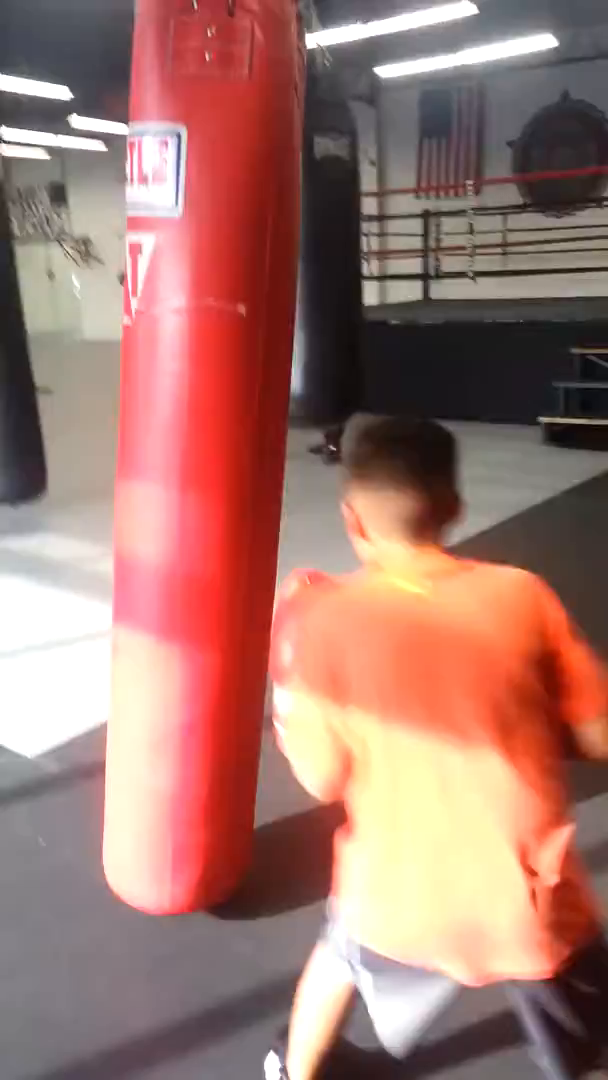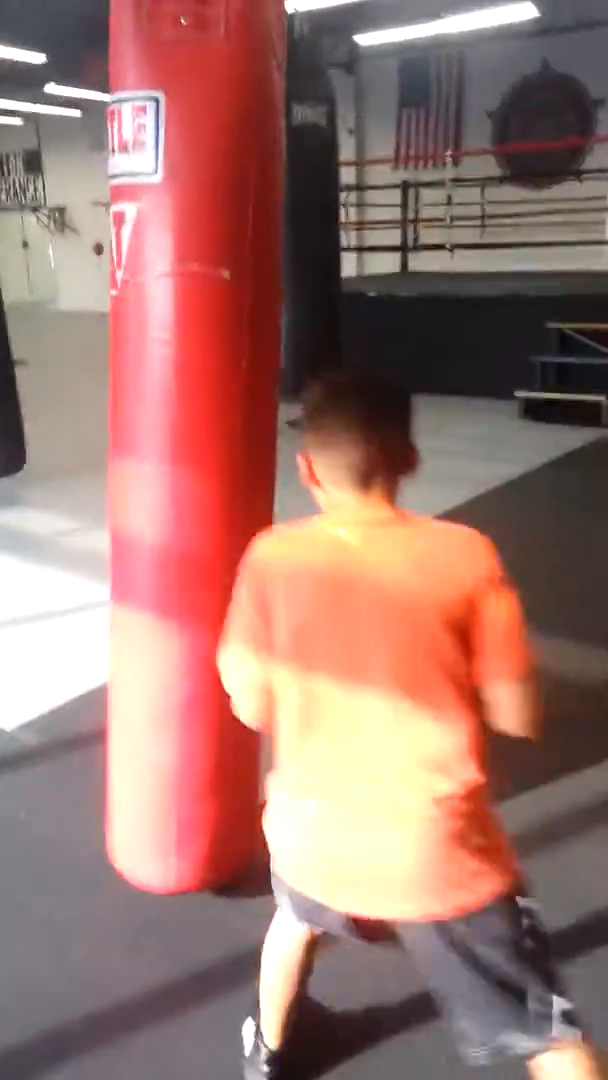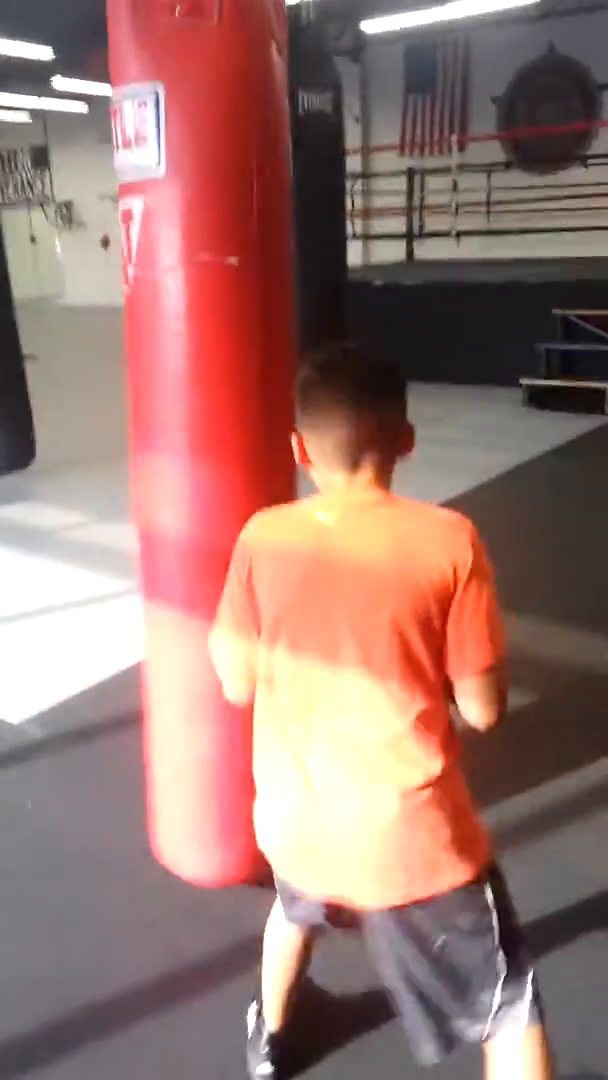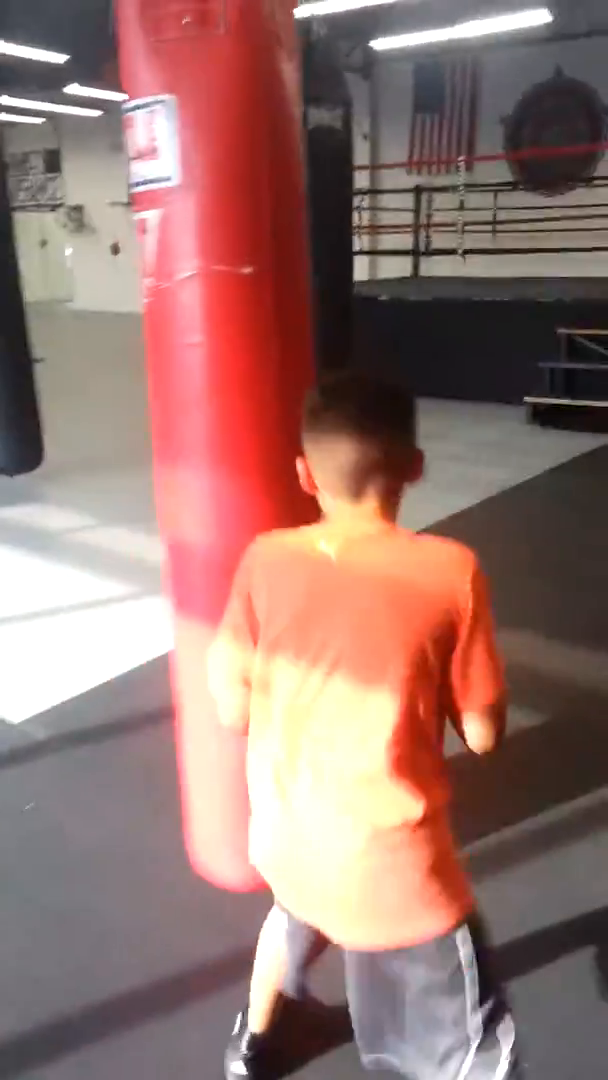
dt=0.1s
person 1, frame 1
left shoulder: (326, 617)
right shoulder: (524, 597)
left elbow: (324, 779)
left wrist: (293, 668)
left hip: (396, 898)
right hip: (532, 904)
left knee: (343, 958)
person 1, frame 2
left shoulder: (272, 559)
right shoulder: (467, 556)
left elbow: (253, 709)
right elbow: (518, 717)
left hip: (318, 832)
right hip: (443, 846)
left knee: (299, 912)
person 1, frame 3
left shoulder: (264, 540)
right shoulder: (450, 544)
left elbow: (237, 684)
right elbow: (483, 707)
left hip: (297, 815)
right hip: (411, 830)
left knee: (298, 904)
right knee: (506, 1014)
person 1, frame 4
left shoulder: (265, 563)
right shoulder: (451, 574)
left elbow: (233, 703)
right elbow: (485, 734)
left hip: (286, 836)
right hip: (394, 867)
left knee: (292, 918)
